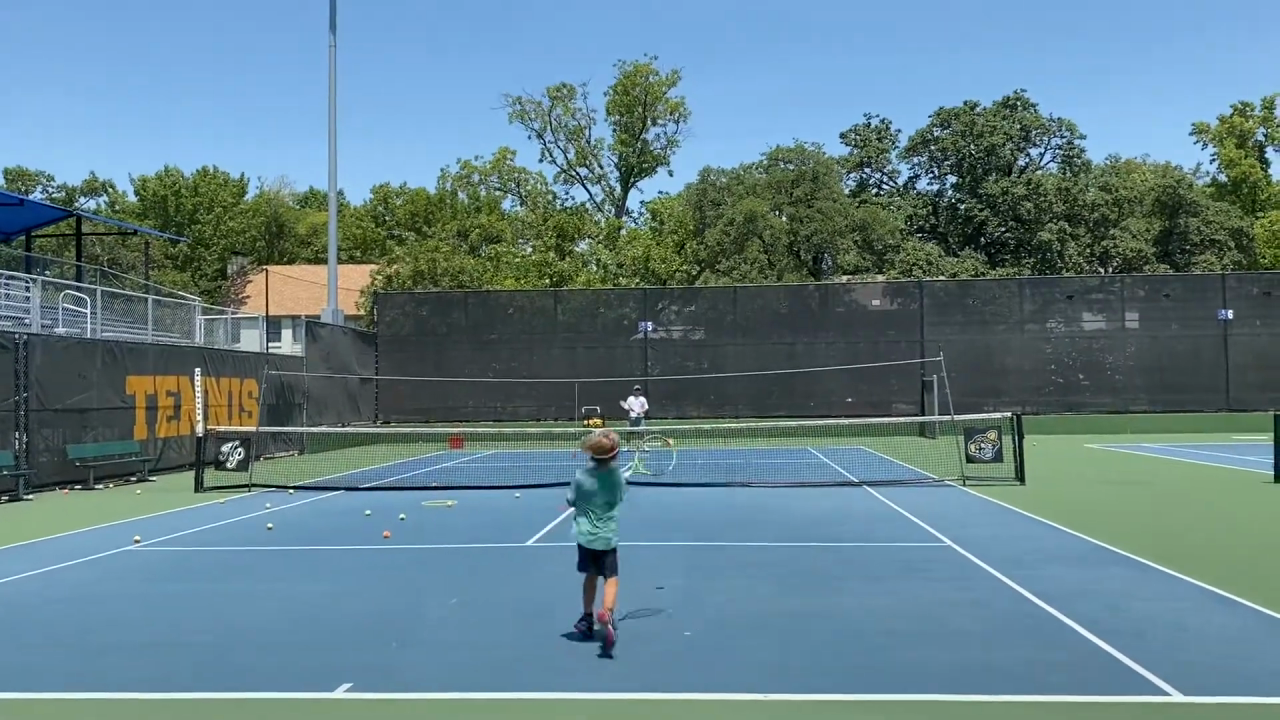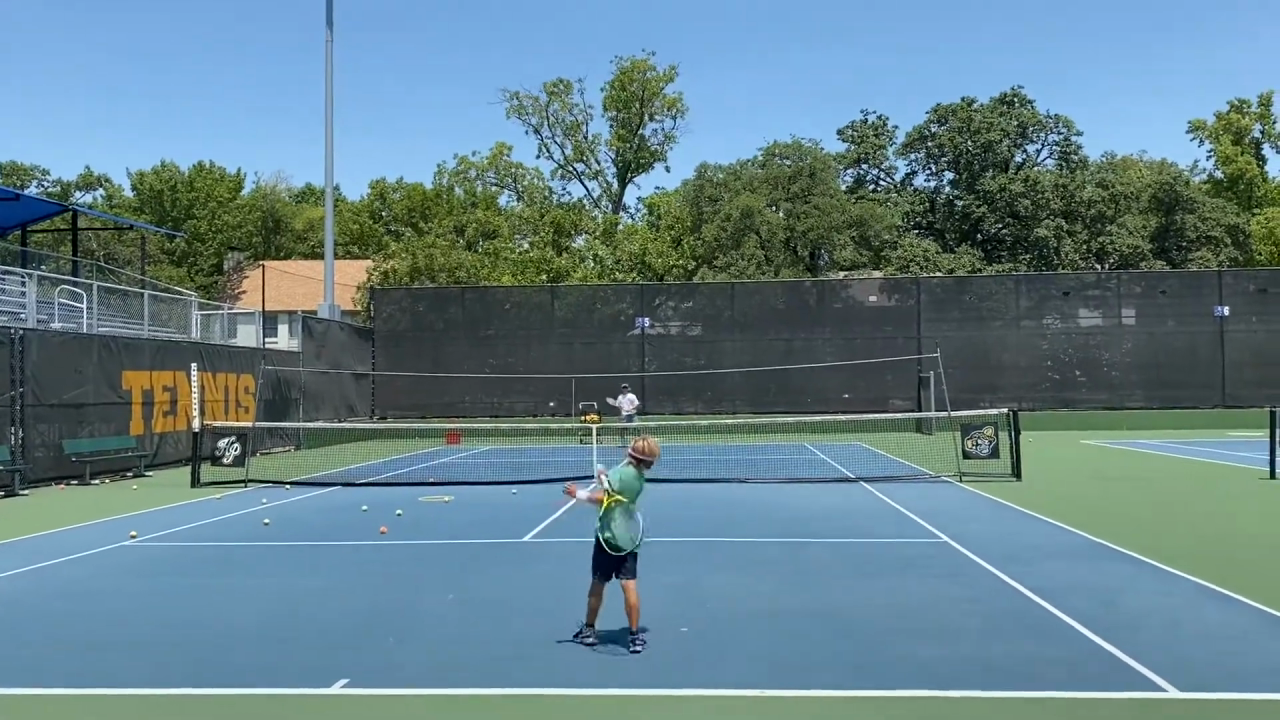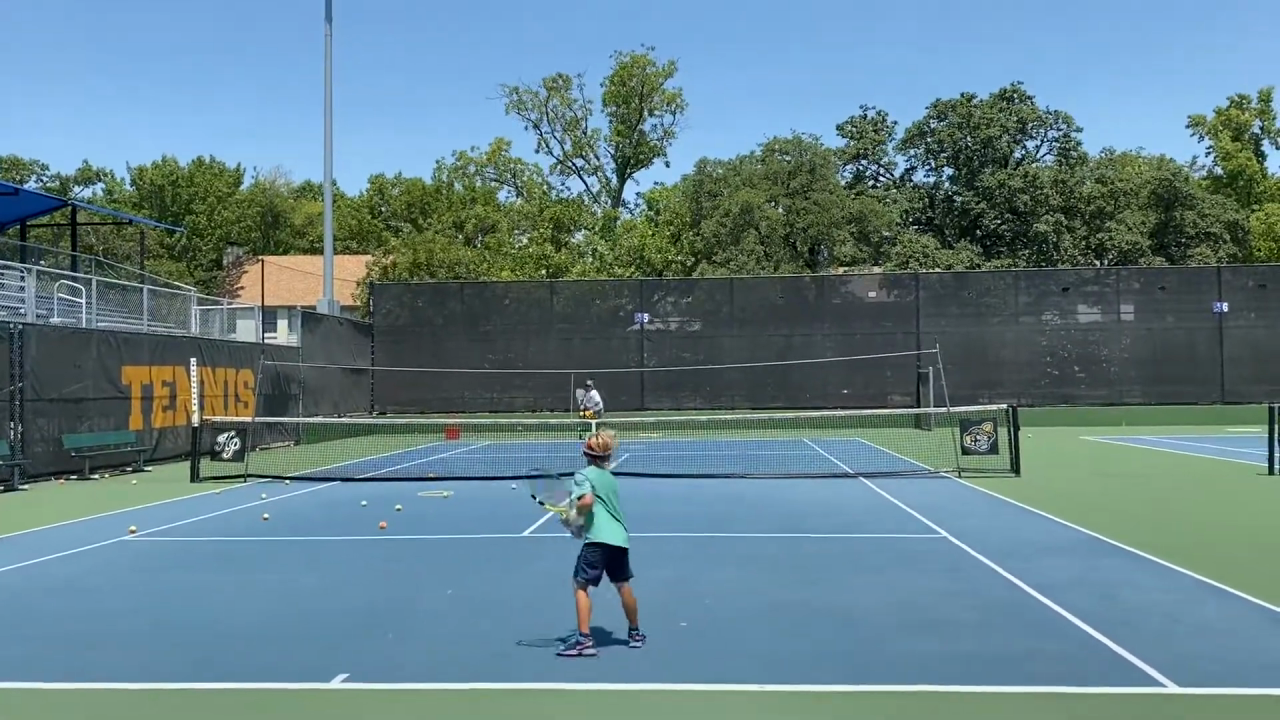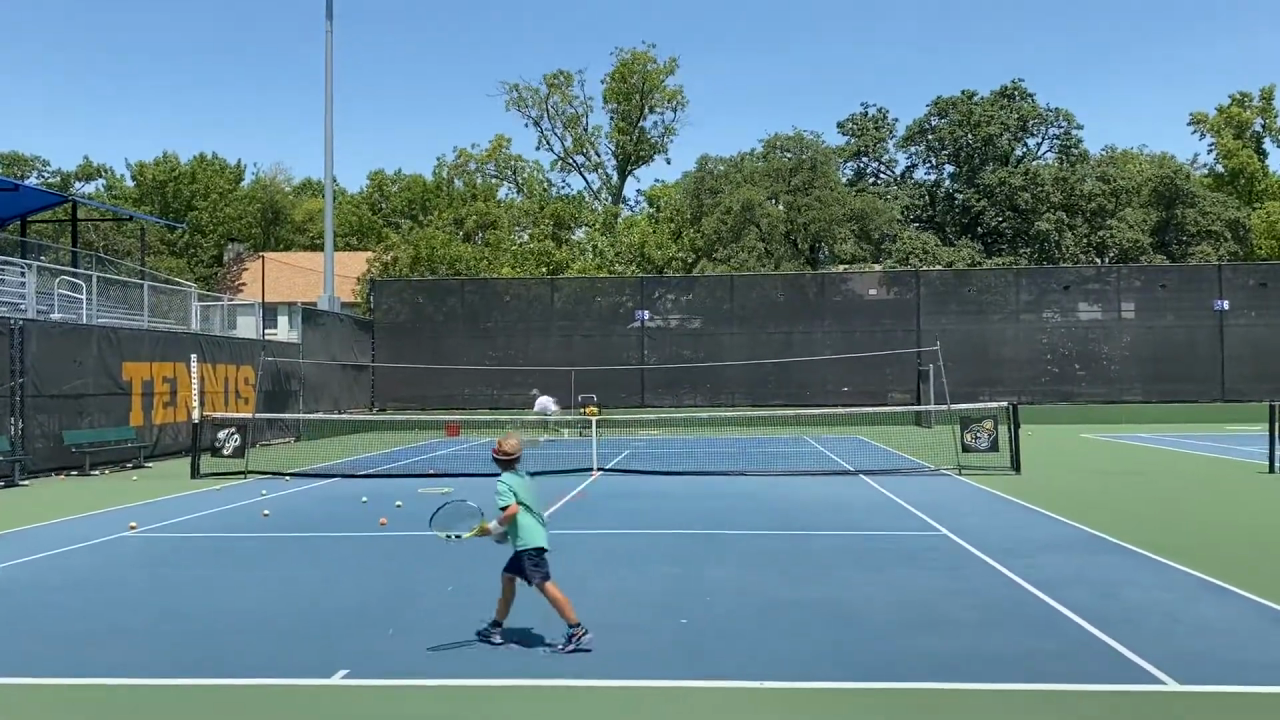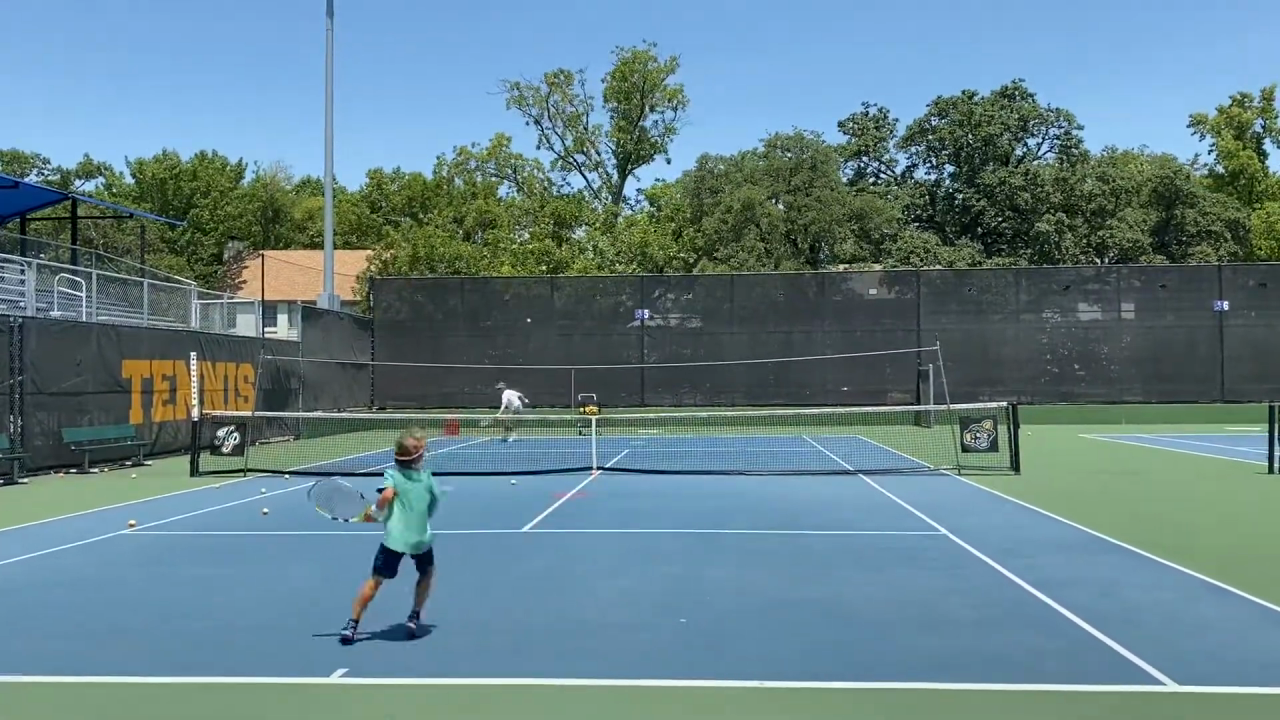
dt=0.5s
person 1, frame 1
left shoulder: (581, 475)
right shoulder: (617, 475)
left elbow: (571, 502)
left hip: (583, 536)
right hip: (606, 538)
left knee: (590, 576)
right knee: (611, 579)
left ankle: (586, 620)
right ankle: (606, 613)
person 1, frame 2
left shoulder: (619, 472)
right shoulder: (640, 480)
left elbow: (603, 498)
right elbow: (613, 492)
left wrist: (578, 494)
right wrist: (604, 478)
left knee: (598, 582)
right knee: (630, 585)
left ankle: (589, 630)
right ankle: (635, 636)
person 1, frame 3
left shoulder: (583, 474)
right shoulder: (610, 477)
left elbow: (587, 501)
left wrist: (573, 516)
right wrist: (579, 519)
left hip: (598, 538)
right hip: (619, 537)
left knee: (580, 585)
right knee: (624, 586)
left ankle: (584, 639)
right ankle: (635, 633)
person 1, frame 4
left shoulder: (503, 481)
right shoulder: (523, 477)
left elbow: (511, 511)
left wrist: (492, 528)
right wrist: (504, 532)
left hip: (529, 542)
right hip: (532, 539)
left knee: (544, 585)
right knee: (507, 577)
left ankle: (577, 631)
right ankle: (495, 628)
person 1, frame 5
left shoulder: (392, 473)
right shoulder: (428, 478)
left elbow: (387, 495)
right elbow: (432, 509)
left wrist: (377, 515)
left hip: (395, 538)
right hip: (420, 539)
left knee: (376, 580)
right knee: (427, 571)
left ankle: (352, 625)
right ankle: (415, 616)
